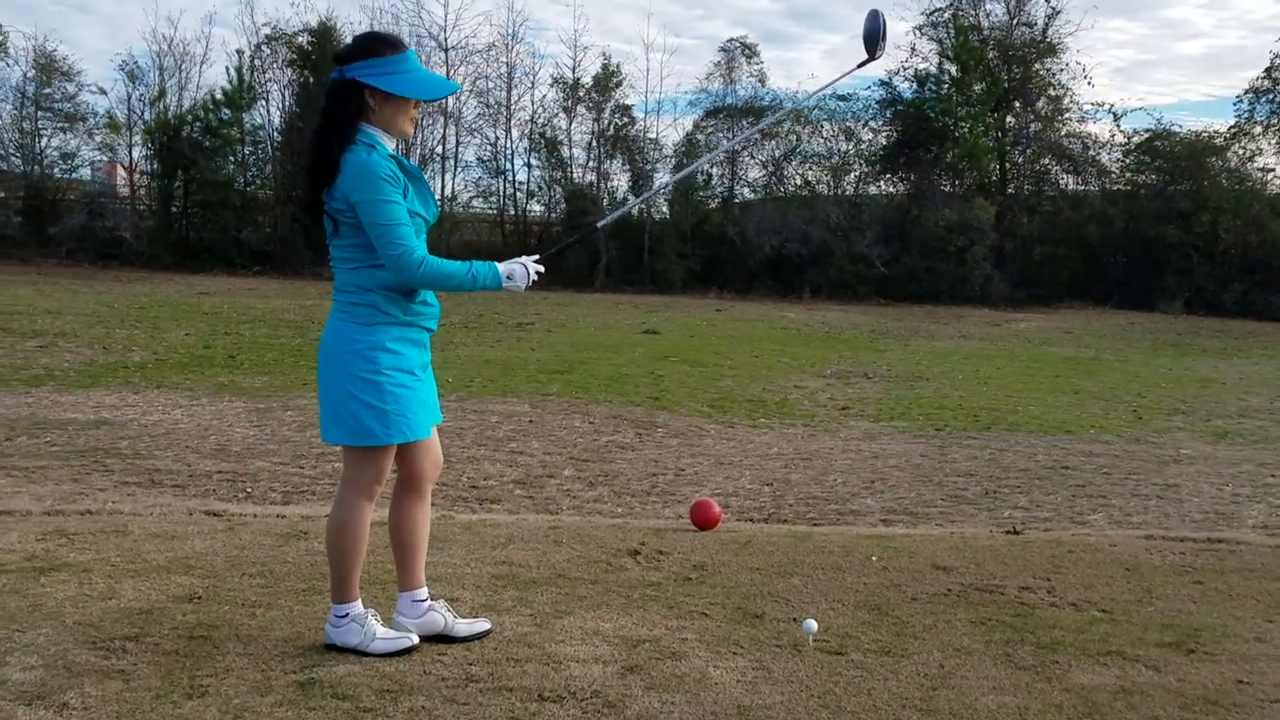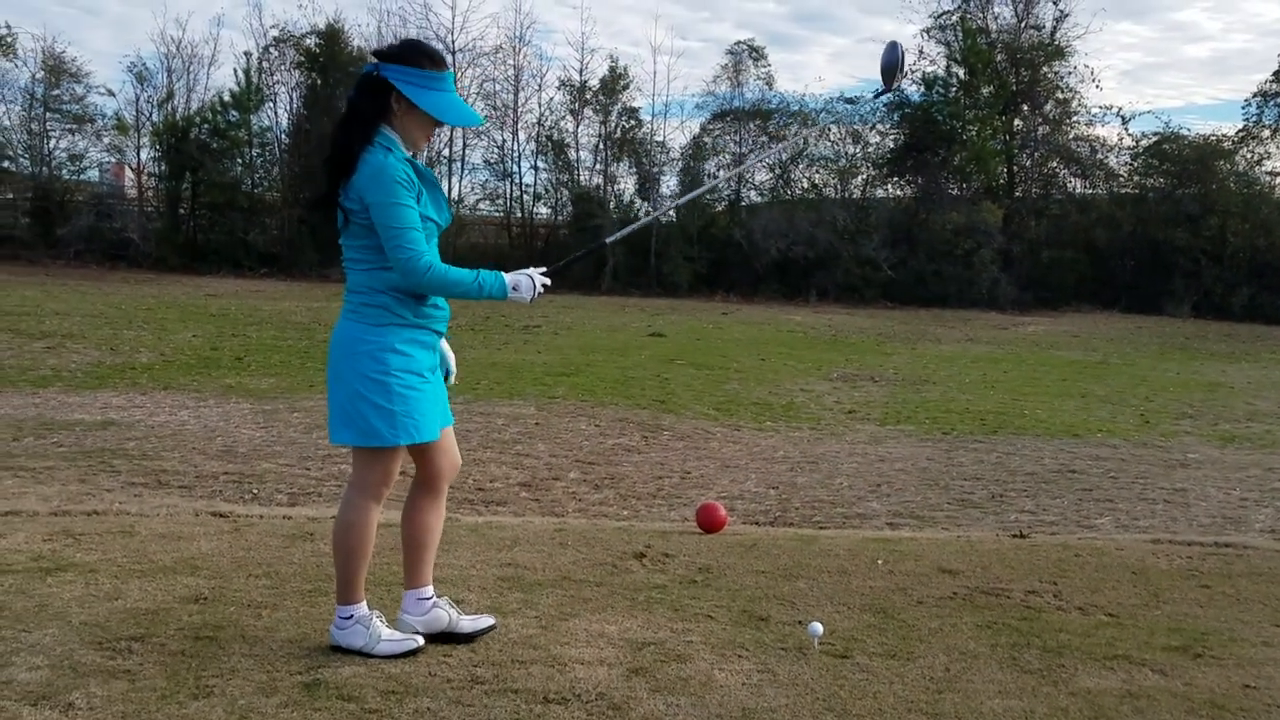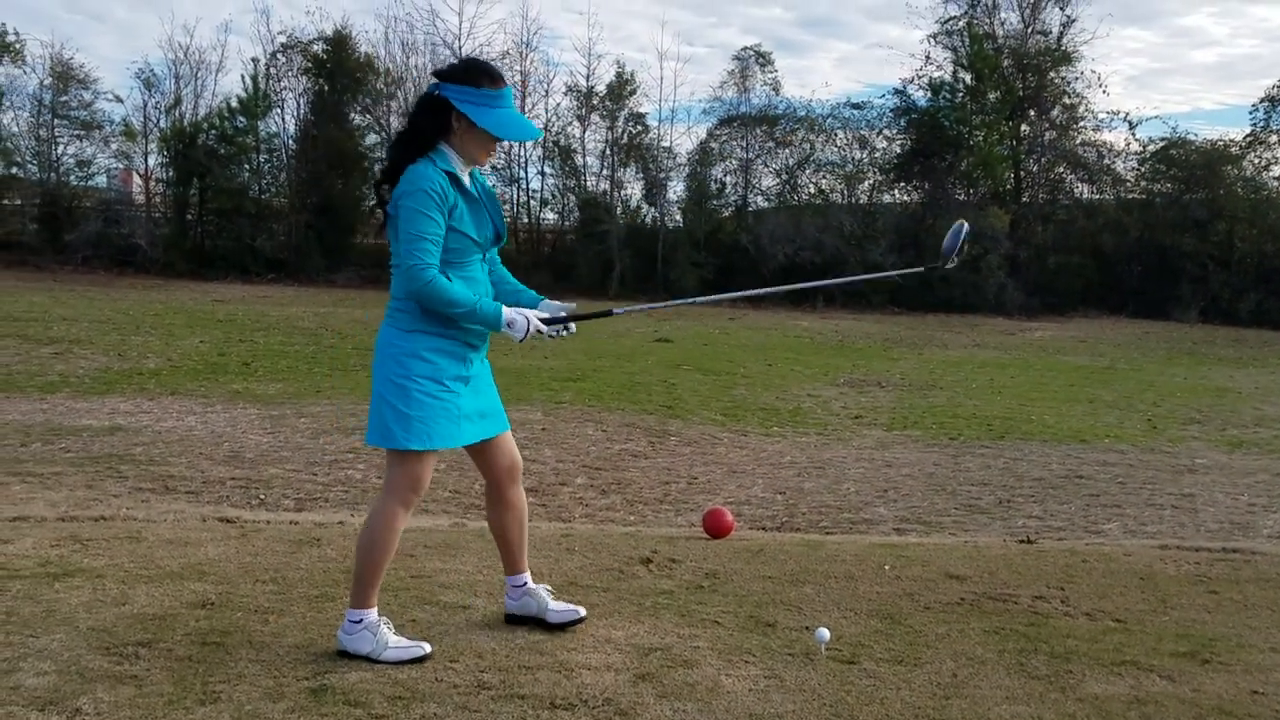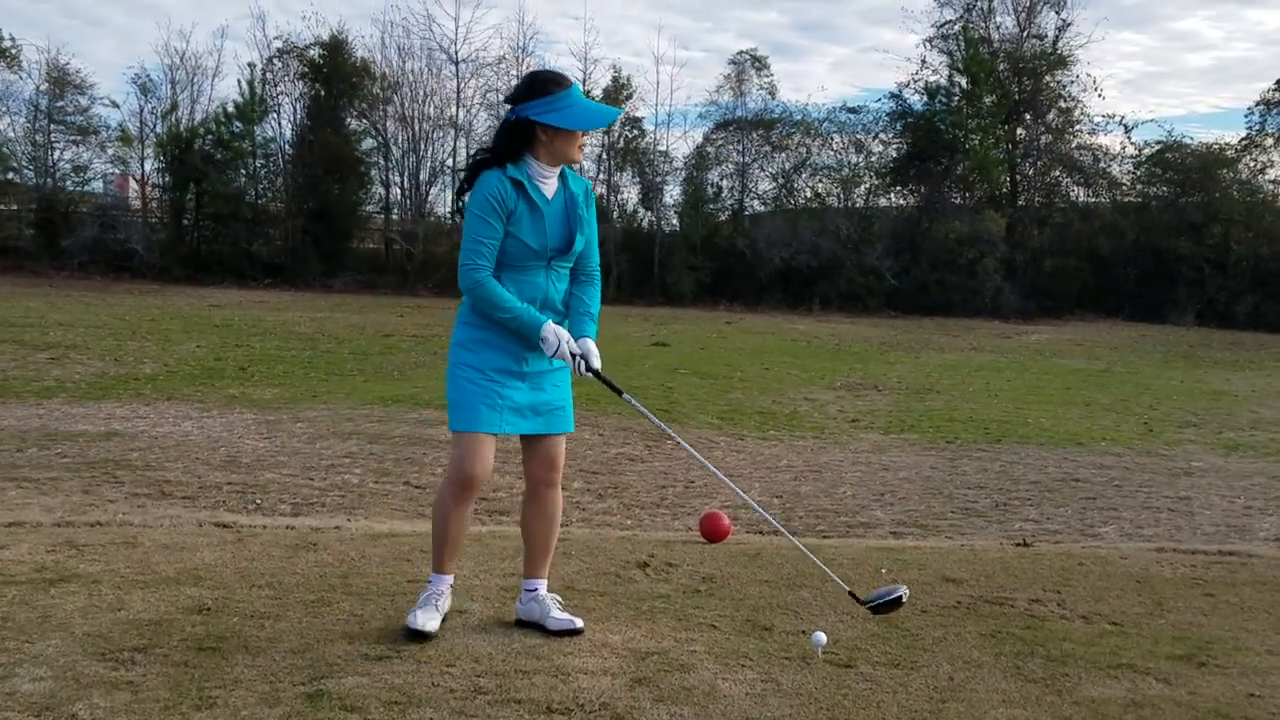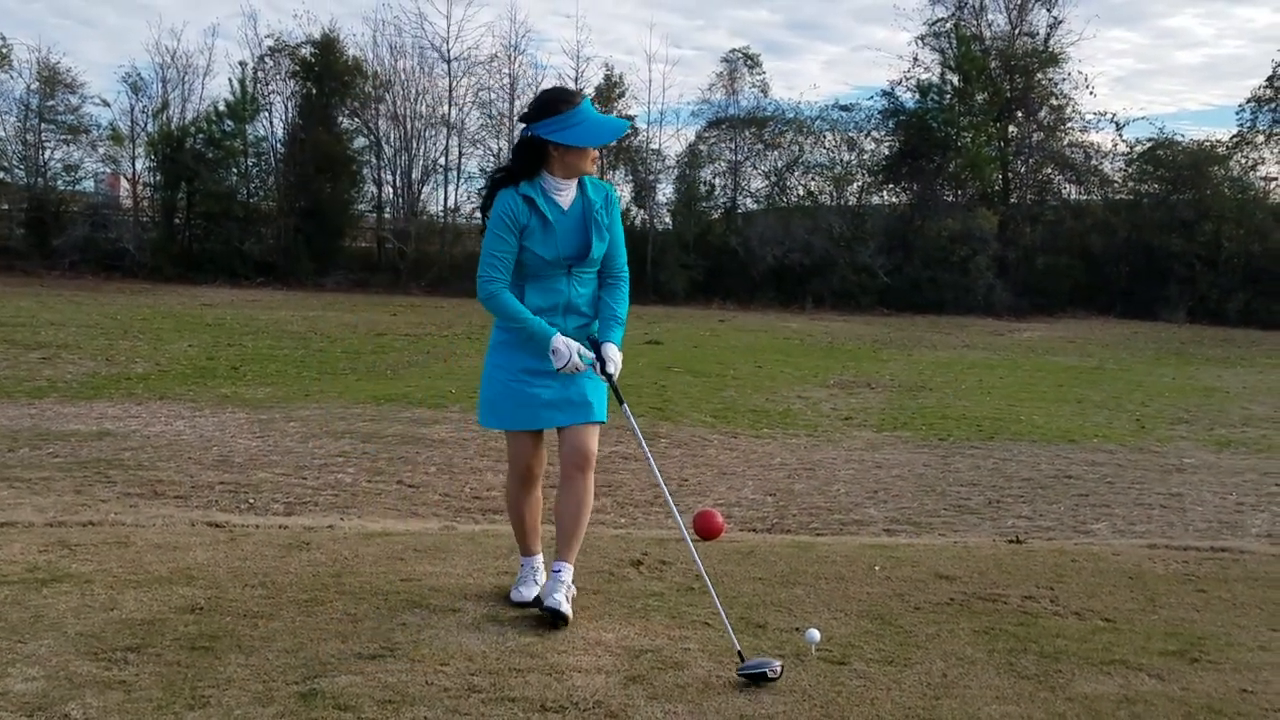
dt=0.4s
person 1, frame 1
left shoulder: (377, 160)
right shoulder: (367, 166)
right elbow: (407, 263)
right wrist: (497, 275)
left hip: (399, 342)
right hip: (375, 345)
left knee: (422, 472)
right knee: (365, 482)
left ankle: (416, 607)
right ankle: (346, 618)
person 1, frame 2
left shoulder: (394, 165)
right shoulder: (384, 169)
right elbow: (414, 268)
left wrist: (437, 335)
right wrist: (502, 285)
left hip: (410, 346)
right hip: (384, 347)
left knee: (439, 469)
right knee: (373, 483)
left ankle: (419, 606)
right ankle: (350, 619)
person 1, frame 3
left shoulder: (471, 185)
right shoulder: (425, 182)
left elbow: (486, 267)
right elbow: (421, 279)
left wrist: (538, 304)
right wrist: (501, 317)
left hip: (463, 357)
right hip: (422, 354)
left knee: (506, 471)
right knee: (404, 488)
left ankle: (522, 591)
right ankle: (360, 623)
person 1, frame 4
left shoulder: (579, 193)
right shoulder: (495, 188)
left elbow: (586, 274)
right elbow: (473, 278)
left wrist: (582, 334)
right wrist: (539, 327)
left hip: (544, 355)
right hip: (487, 351)
left knee: (546, 473)
right knee: (469, 470)
left ankle: (534, 593)
right ankle: (439, 583)
person 1, frame 5
left shoulder: (602, 199)
right shoulder: (512, 203)
left elbow: (616, 277)
right elbow: (491, 287)
left wrist: (611, 340)
right wrist: (549, 339)
left hip: (581, 350)
right hip: (522, 351)
left knee: (581, 459)
right knee: (525, 467)
left ankle: (558, 581)
right ankle: (530, 566)
